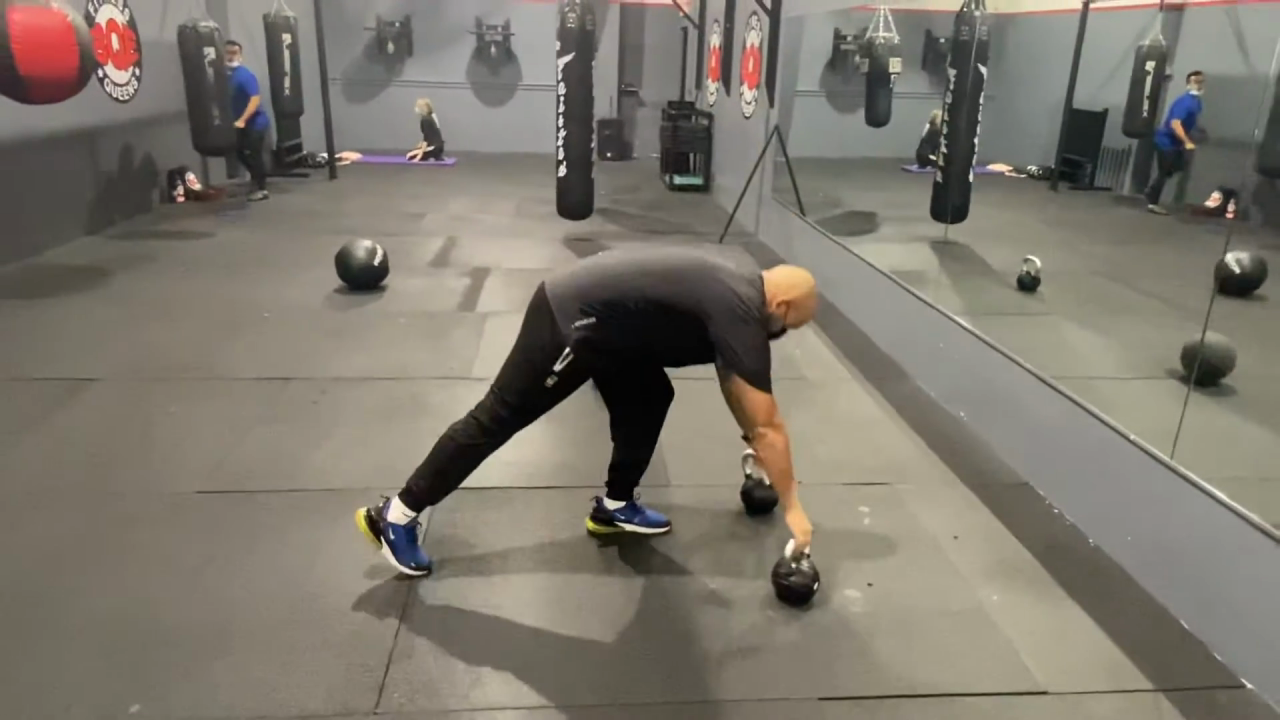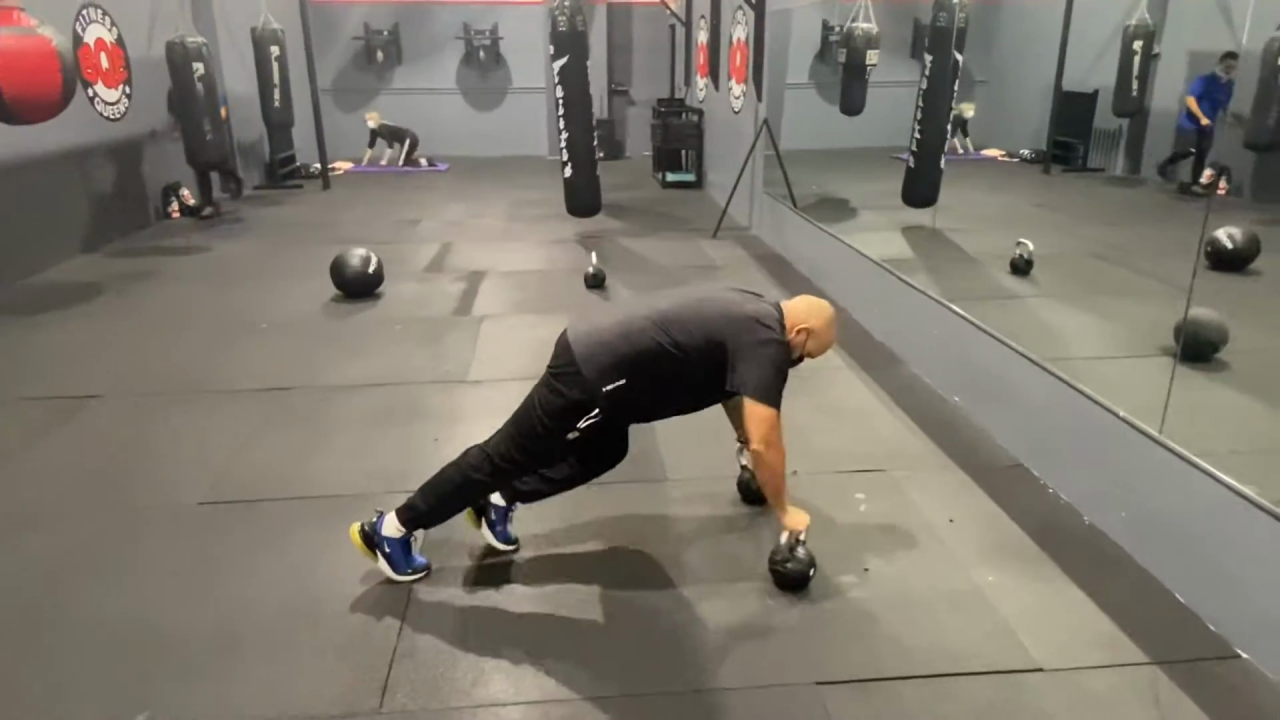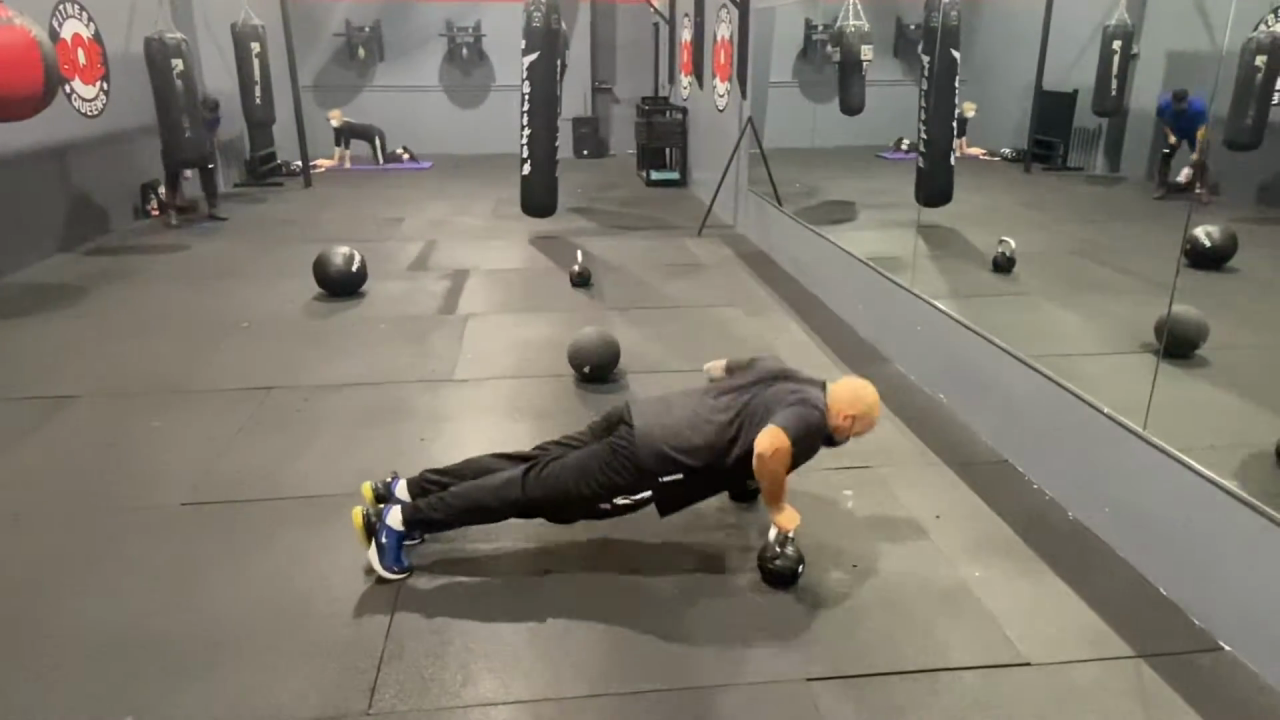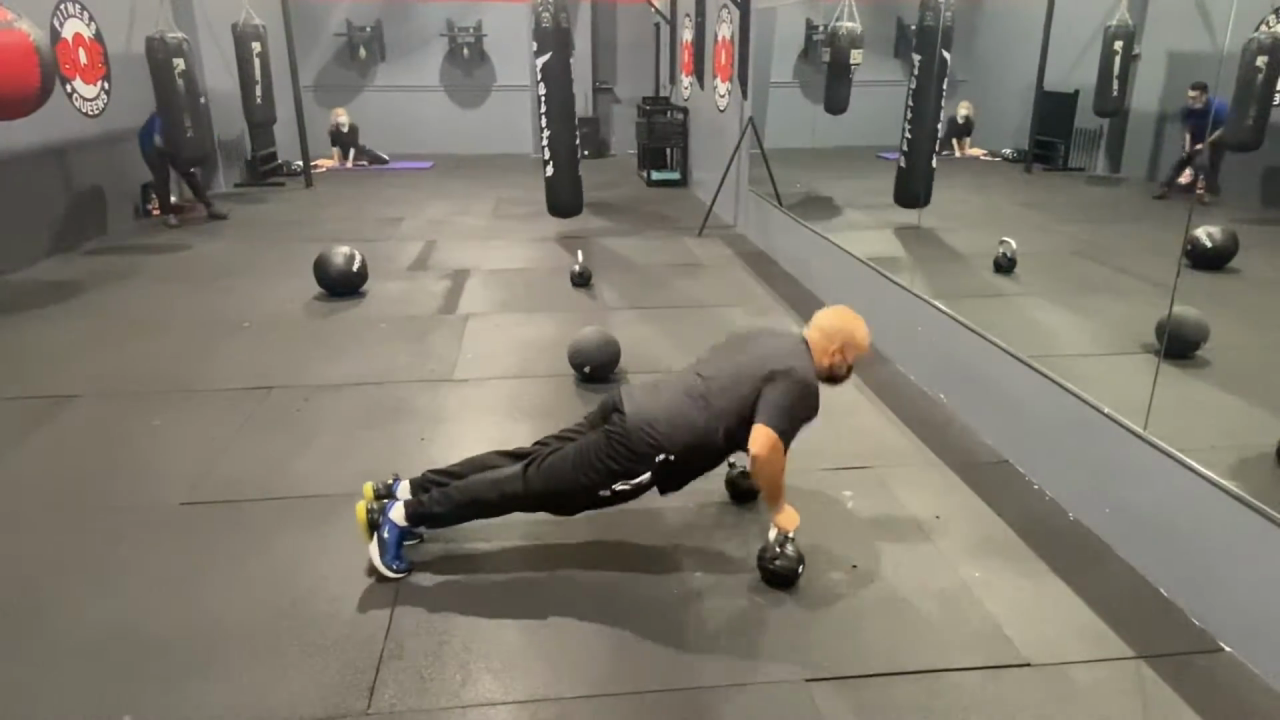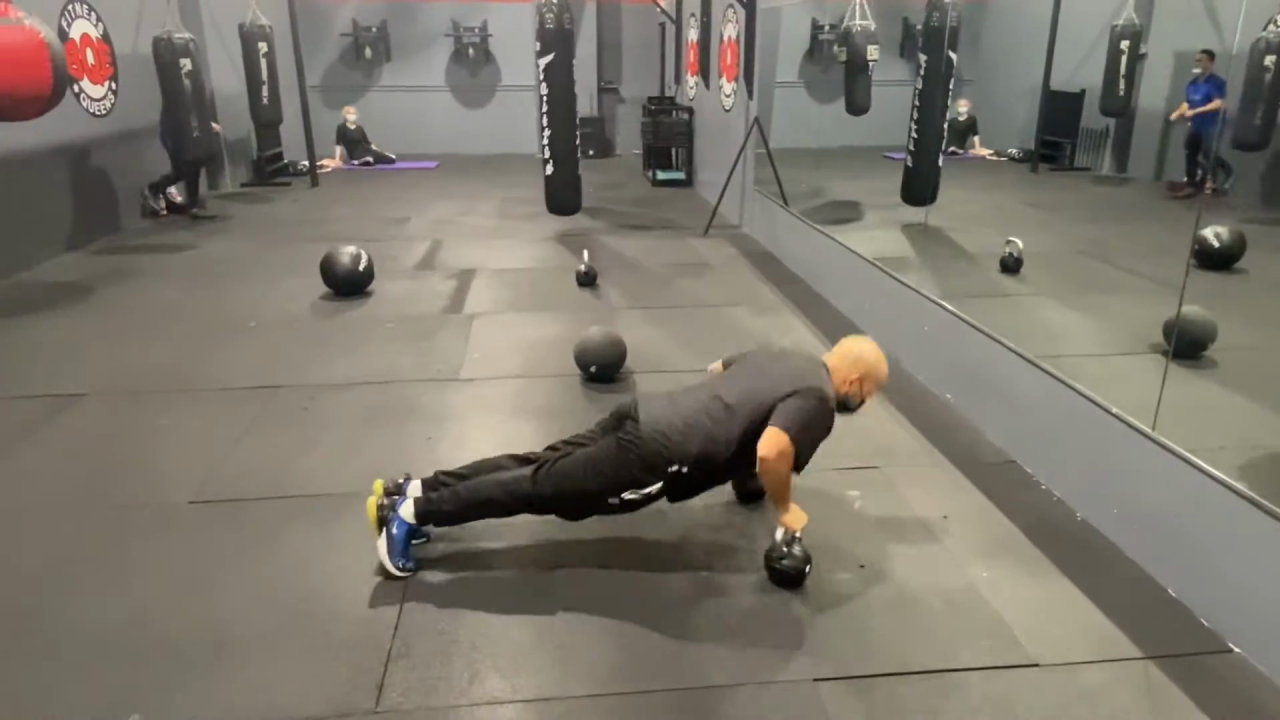
dt=1s
person 1, frame 1
left shoulder: (738, 290)
right shoulder: (741, 311)
left elbow: (733, 379)
right elbow: (768, 424)
left wrist: (750, 436)
right wrist: (791, 507)
left hip: (596, 317)
right hip: (571, 319)
left knee: (650, 398)
right knee: (498, 418)
left ankle: (615, 505)
right ankle: (398, 515)
person 1, frame 2
left shoulder: (753, 317)
right shoulder: (765, 343)
left elbow: (730, 385)
right elbow: (764, 443)
left wrist: (748, 444)
right wrist: (784, 512)
left hip: (595, 349)
right hip: (595, 372)
left knee: (603, 454)
right knee: (508, 455)
left ankle: (497, 498)
right ankle: (390, 529)
person 1, frame 3
left shoulder: (787, 378)
right shoulder: (810, 415)
left elbow: (714, 369)
right elbow: (770, 450)
right wrist: (778, 509)
left hip: (639, 419)
right hip: (648, 461)
left knee: (532, 469)
right knee: (534, 492)
left ankle: (400, 490)
right ankle: (397, 521)
person 1, frame 4
left shoulder: (773, 340)
right shoulder: (799, 381)
right elbow: (764, 448)
left wrist: (730, 437)
right wrist: (778, 509)
left hip: (632, 407)
right hip: (643, 448)
left knee: (527, 466)
right knee: (533, 487)
left ankle: (403, 491)
right ankle: (404, 514)
person 1, frame 5
left shoulder: (789, 360)
right shoulder: (816, 400)
right elbow: (772, 452)
right wrist: (785, 509)
left hip: (646, 416)
right hip: (655, 457)
left knee: (535, 469)
right knee: (541, 489)
left ankle: (414, 491)
right ankle: (413, 512)
